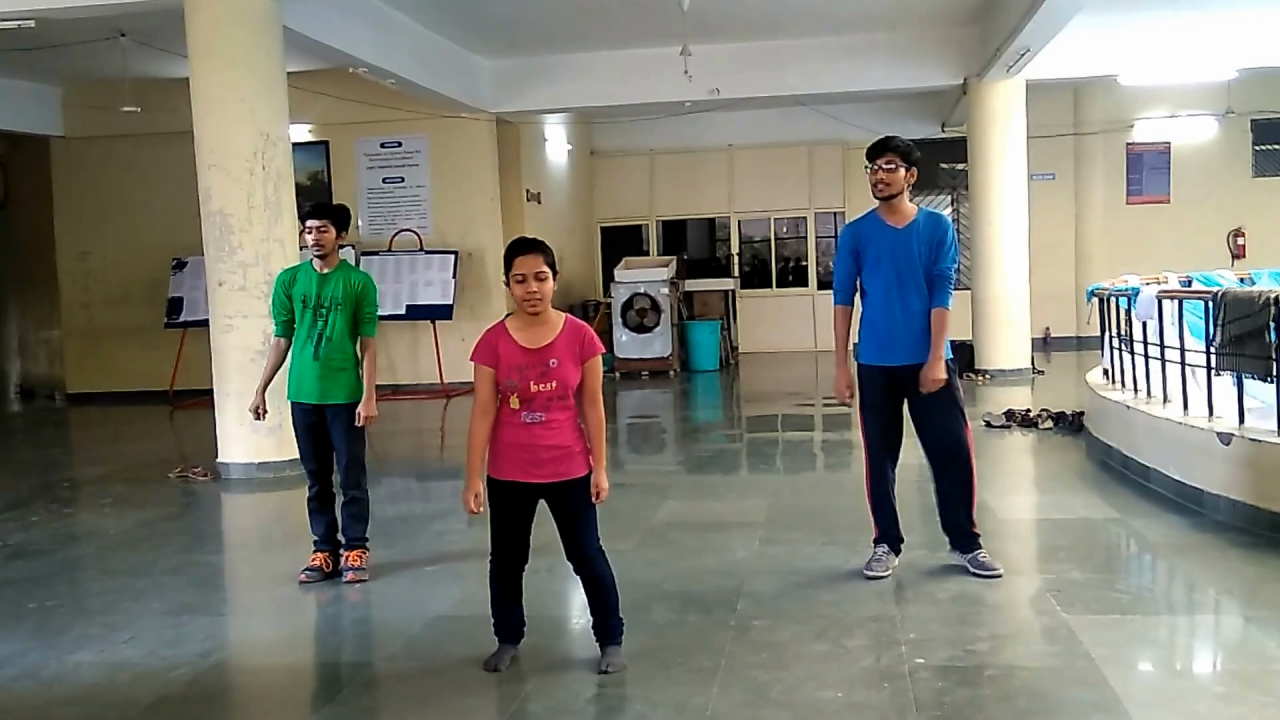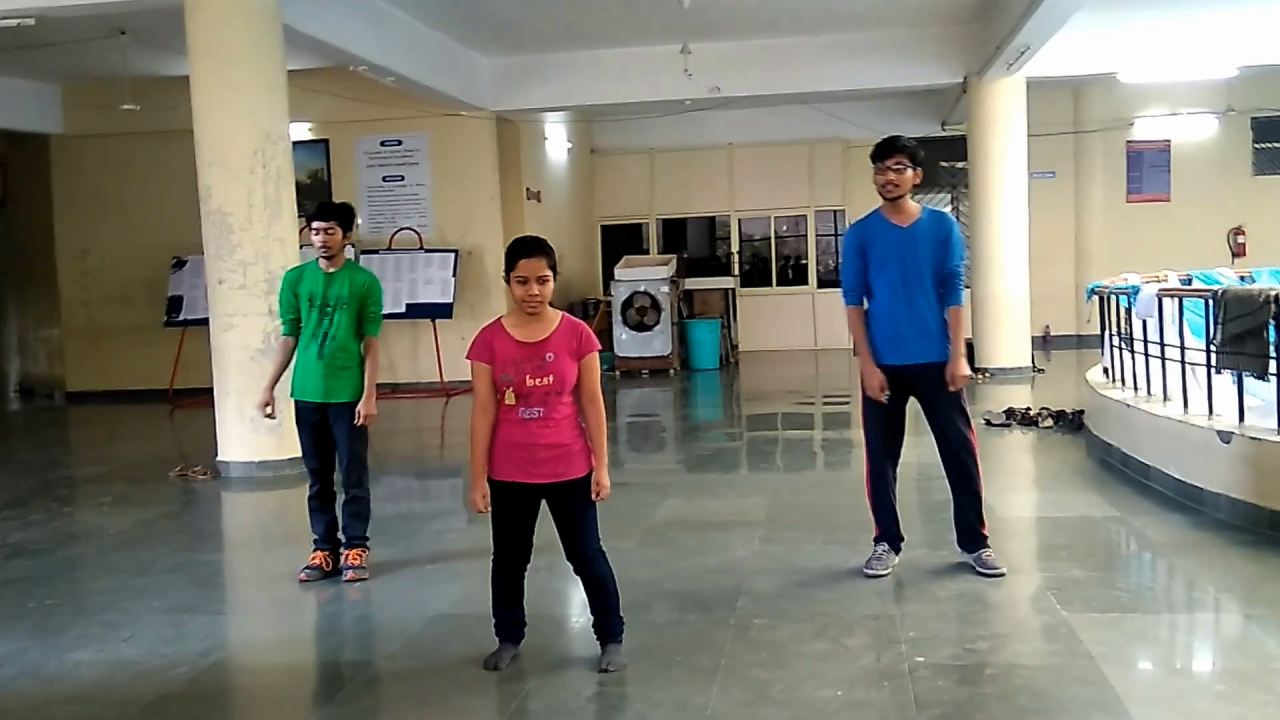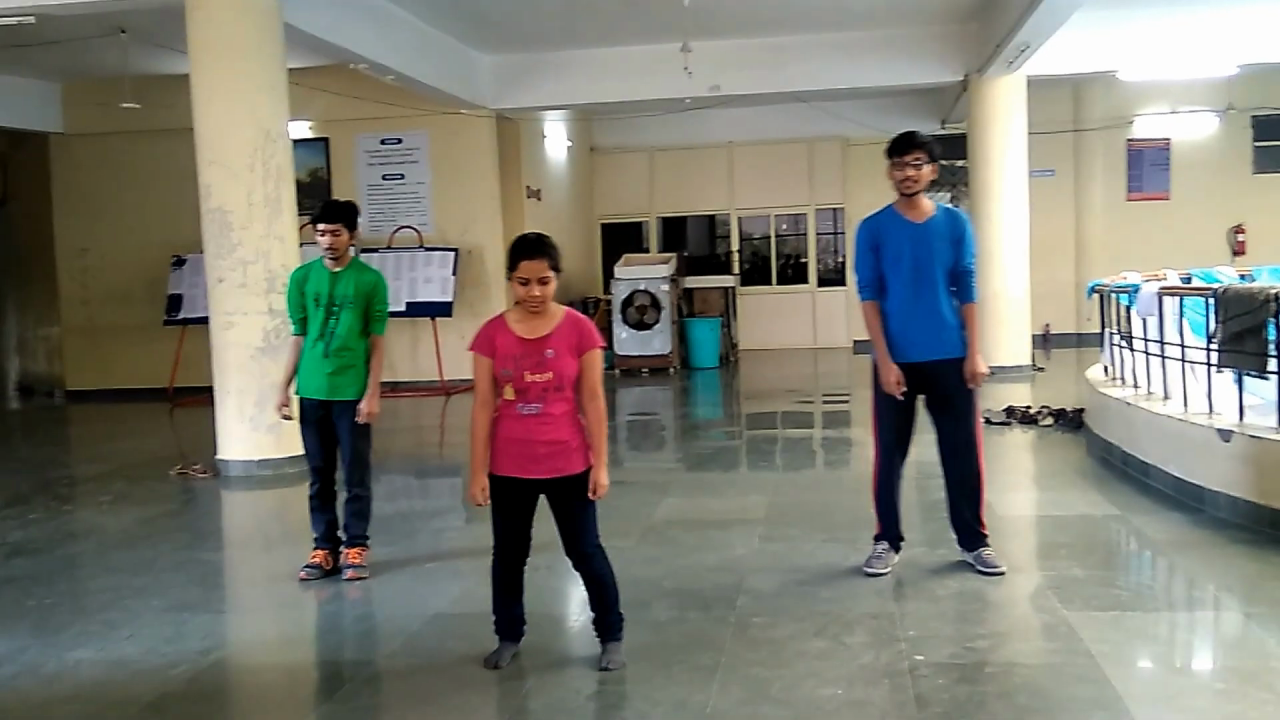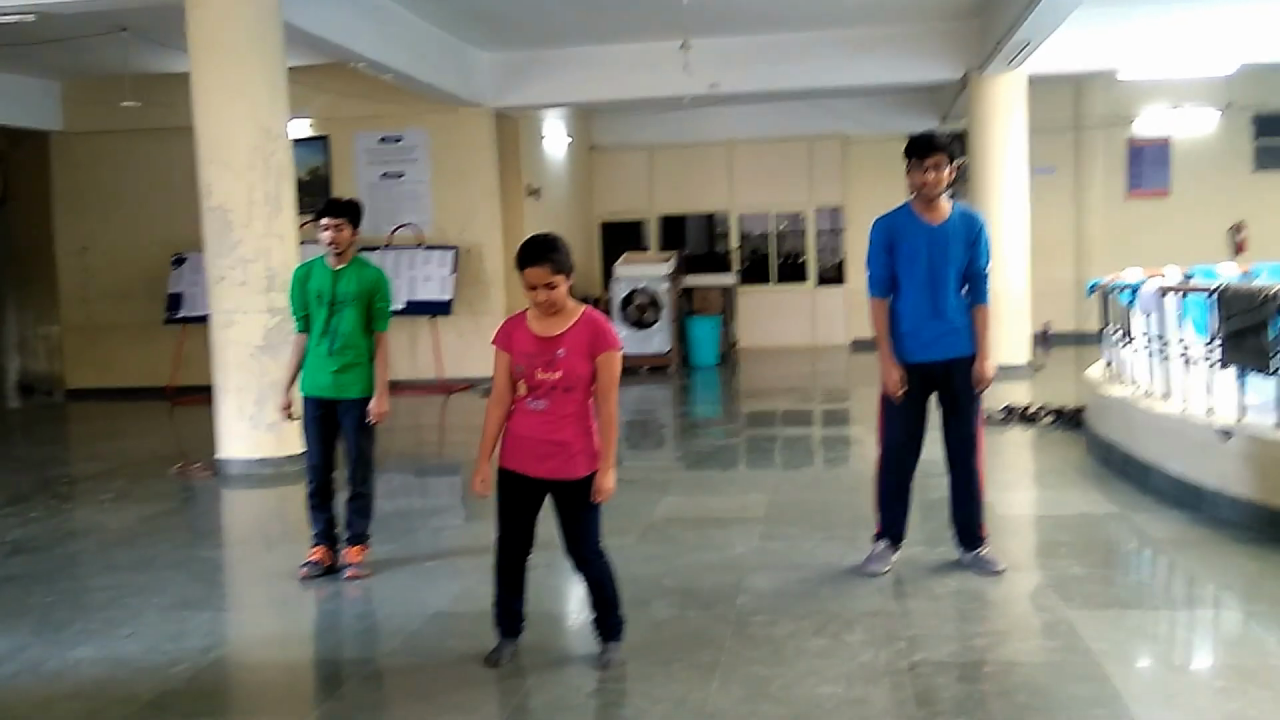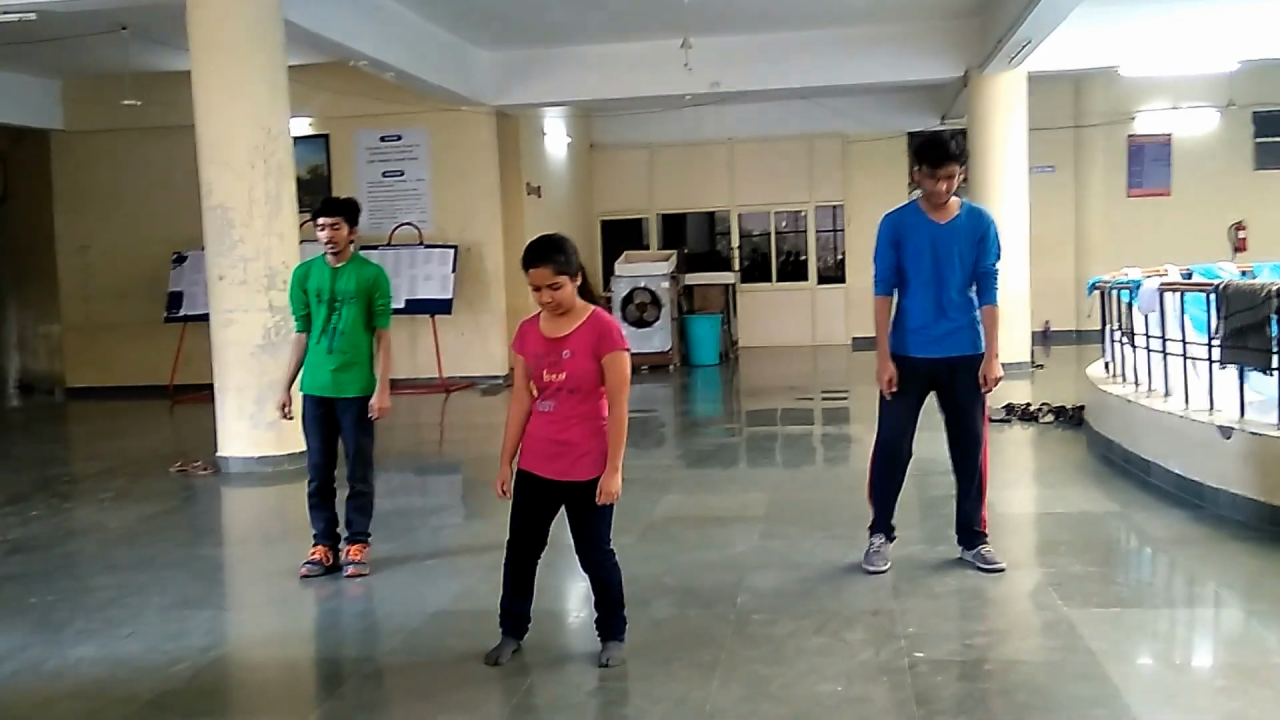
dt=0.2s
person 1, frame 1
left shoulder: (938, 227)
right shoulder: (854, 234)
left elbow: (942, 296)
right elbow: (842, 301)
left wrist: (937, 358)
right wrist: (842, 365)
left hip: (926, 361)
right hip: (875, 364)
left knee: (953, 450)
right knee: (880, 456)
left ankle: (966, 542)
right ankle: (887, 543)
person 1, frame 2
left shoulder: (943, 226)
right shoulder: (859, 233)
left elbow: (953, 293)
right elbow: (854, 301)
left wrist: (958, 355)
right wrist: (867, 364)
left hip: (935, 360)
right hip: (883, 363)
left knee: (960, 450)
right knee: (881, 455)
left ankle: (974, 541)
right ankle: (887, 542)
person 1, frame 3
left shoulder: (955, 223)
right shoulder: (873, 229)
left elbow: (967, 290)
right elbow: (869, 297)
left wrist: (974, 352)
right wrist: (884, 360)
left hip: (949, 357)
right hip: (897, 359)
left knee: (963, 450)
right knee: (890, 453)
left ankle: (973, 541)
right ankle: (887, 541)
person 1, frame 4
left shoulder: (971, 225)
right shoulder: (888, 227)
left elbow: (979, 293)
right elbow: (879, 295)
left wrist: (983, 355)
right wrist: (887, 360)
left hip: (960, 357)
right hip: (907, 358)
left knee: (965, 450)
right knee: (898, 451)
left ankle: (971, 540)
right ankle: (887, 539)
person 1, frame 5
left shoulder: (980, 223)
right shoulder: (895, 224)
left elbow: (988, 291)
right elbow: (883, 291)
left wrist: (992, 355)
right wrist: (883, 356)
left hip: (964, 354)
right hip: (908, 354)
left knee: (970, 447)
right knee: (892, 444)
left ankle: (973, 538)
right ankle: (880, 533)
person 2, frame 1
left shoulder: (580, 335)
right shoulder: (493, 342)
left elbow: (592, 406)
right elbow: (483, 413)
left wrist: (600, 467)
right wrist: (473, 478)
left hip: (569, 469)
right hip: (509, 473)
left knee: (587, 556)
right knee: (507, 557)
left ankle: (611, 640)
right ankle: (508, 639)
person 2, frame 2
left shoulder: (577, 333)
right shoulder: (490, 339)
left elbow: (592, 403)
right elbow: (483, 412)
left wrist: (601, 465)
right wrist: (477, 477)
left hip: (570, 469)
right hip: (509, 473)
left knee: (586, 555)
right knee: (509, 557)
left ankle: (611, 639)
right ankle: (509, 638)
person 2, frame 3
left shoulder: (579, 329)
right shoulder: (492, 334)
left elbow: (593, 400)
right elbow: (484, 406)
left wrist: (600, 463)
right wrist: (477, 471)
left hip: (569, 465)
right hip: (509, 468)
left knee: (585, 551)
right knee: (508, 553)
left ankle: (611, 636)
right ankle: (508, 637)
person 2, frame 4
left shoulder: (595, 328)
right shoulder: (511, 330)
left elbow: (607, 403)
right elbow: (500, 399)
left wrist: (607, 467)
right wrist: (484, 461)
left hip: (575, 466)
right hip: (519, 465)
left knee: (586, 552)
right knee: (510, 549)
left ankle: (611, 635)
right ankle: (508, 633)
person 2, frame 5
left shoulder: (603, 329)
right shoulder: (527, 331)
left elbow: (618, 405)
right elbow: (520, 400)
left wrist: (613, 470)
right wrist: (505, 462)
left hip: (587, 468)
right hip: (534, 466)
left knee: (594, 554)
right knee: (520, 550)
left ankle: (613, 635)
right ankle: (512, 632)
person 3, frame 1
left shoulder: (359, 282)
right shoulder: (289, 280)
left elbow: (367, 344)
right elbow: (281, 339)
left wrist: (369, 396)
right wrist: (261, 389)
left hip: (345, 394)
right hip: (304, 394)
left knee: (351, 477)
right knee: (316, 479)
left ankle: (355, 550)
right ankle: (324, 550)
person 3, frame 2
left shoulder: (364, 282)
right shoulder: (295, 279)
left elbow: (371, 344)
right elbow: (289, 338)
left wrist: (369, 395)
right wrist: (270, 387)
left hip: (348, 393)
right hip: (308, 393)
left knee: (353, 476)
right knee: (318, 477)
left ankle: (355, 549)
right ankle: (324, 549)
person 3, frame 3
left shoulder: (370, 280)
right shoulder: (302, 278)
left elbow: (376, 342)
right elbow: (299, 338)
left wrist: (373, 393)
right wrist: (284, 387)
left hip: (352, 391)
right hip: (313, 391)
left knee: (356, 475)
right knee: (319, 475)
left ankle: (356, 547)
right ankle: (324, 548)
person 3, frame 4
left shoulder: (372, 277)
right shoulder: (305, 275)
left elbow: (380, 340)
right elbow: (302, 336)
left wrist: (381, 393)
right wrist: (287, 387)
left hip: (357, 390)
right hip: (316, 389)
left knee: (359, 474)
right knee: (317, 473)
left ankle: (356, 545)
right ankle: (322, 545)
person 3, frame 5
left shoulder: (372, 275)
right shoulder: (305, 274)
left elbow: (382, 337)
right elbow: (302, 335)
left wrist: (382, 388)
right wrist: (286, 387)
left hip: (357, 389)
right hip: (316, 388)
left knee: (359, 473)
right knee: (319, 473)
left ankle: (357, 544)
right ankle: (324, 544)
